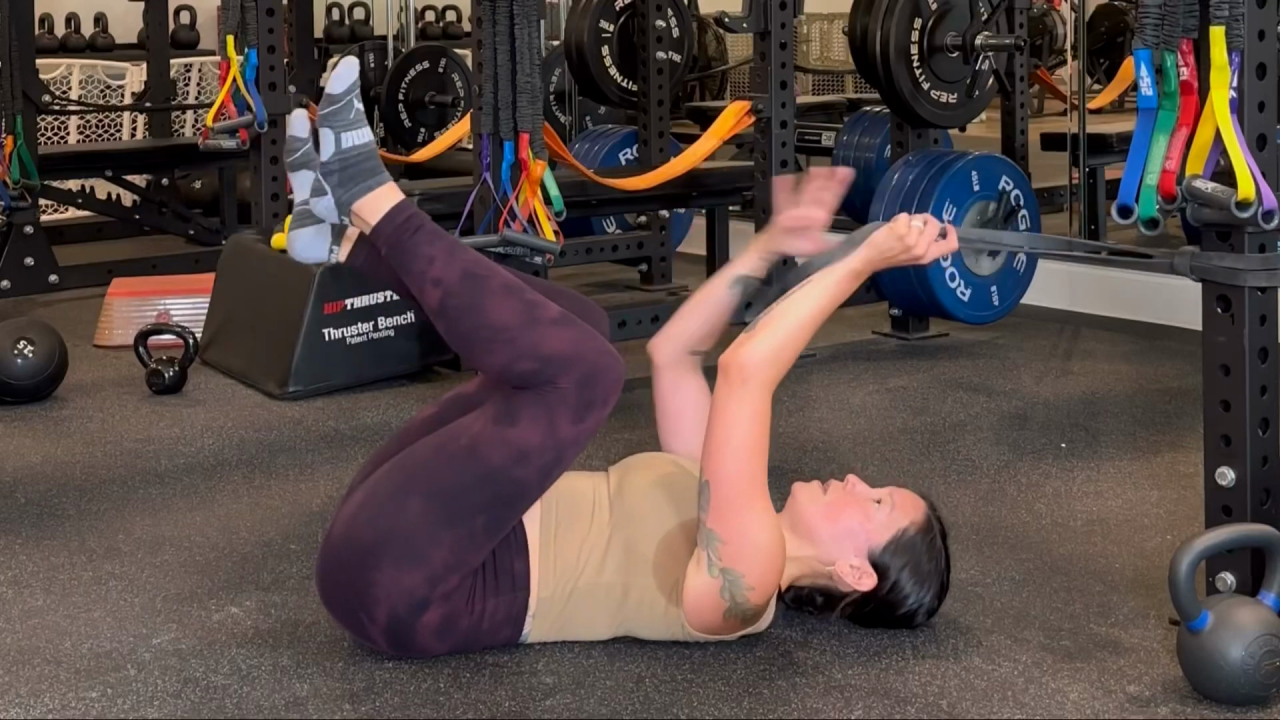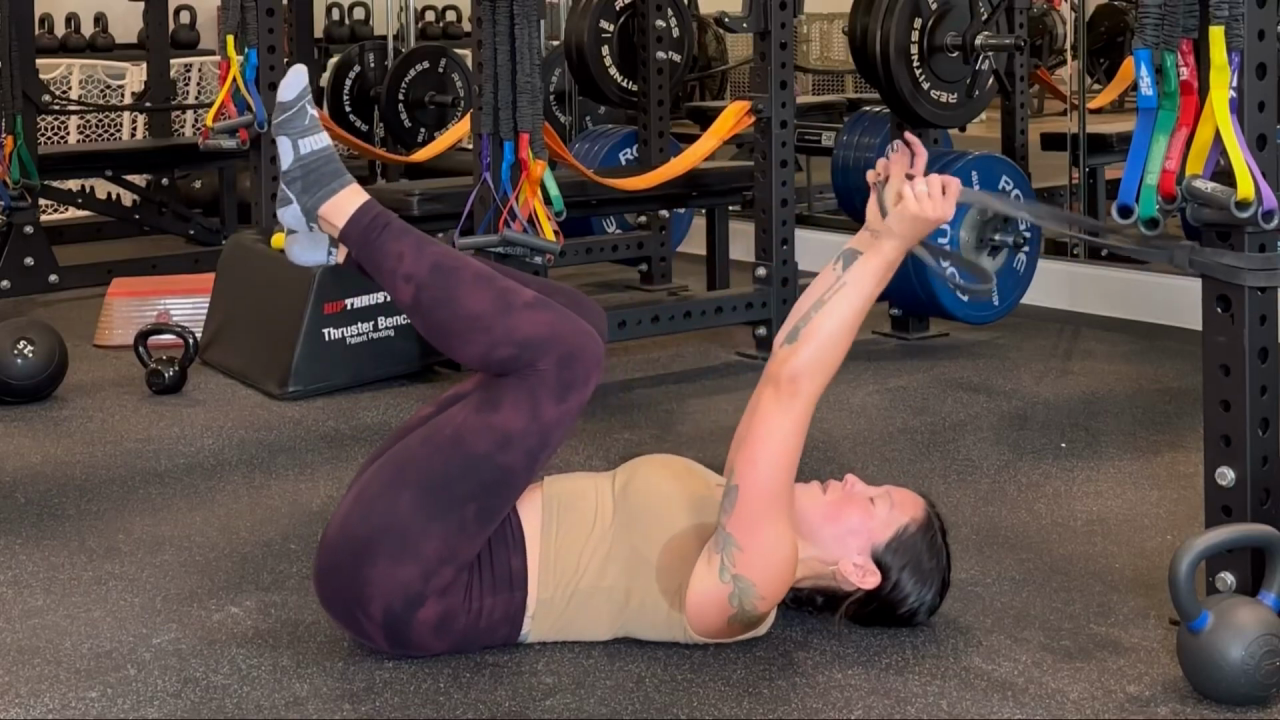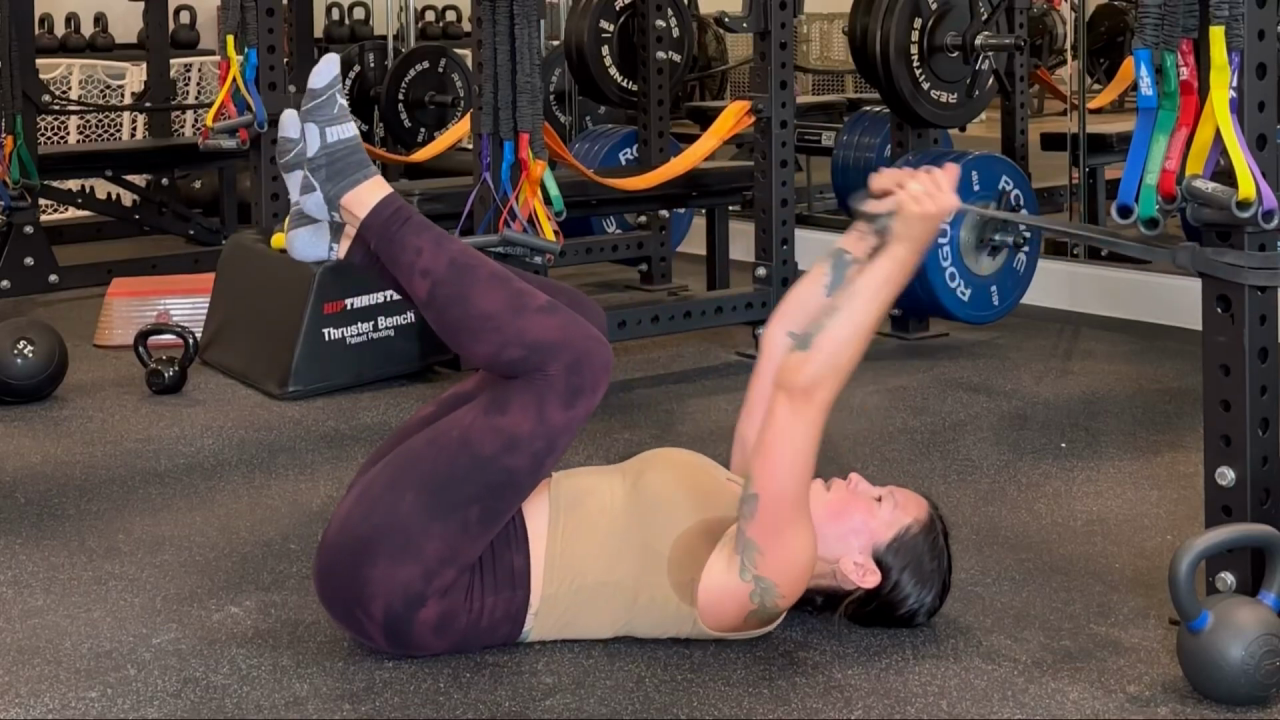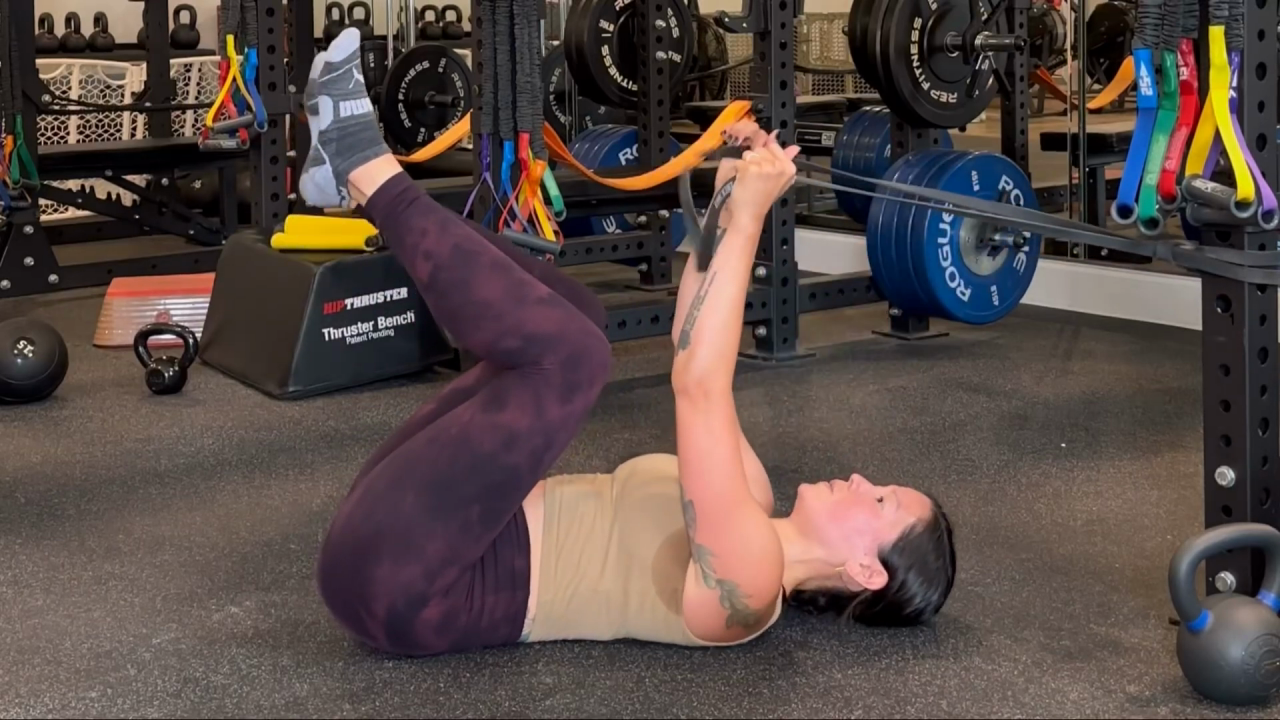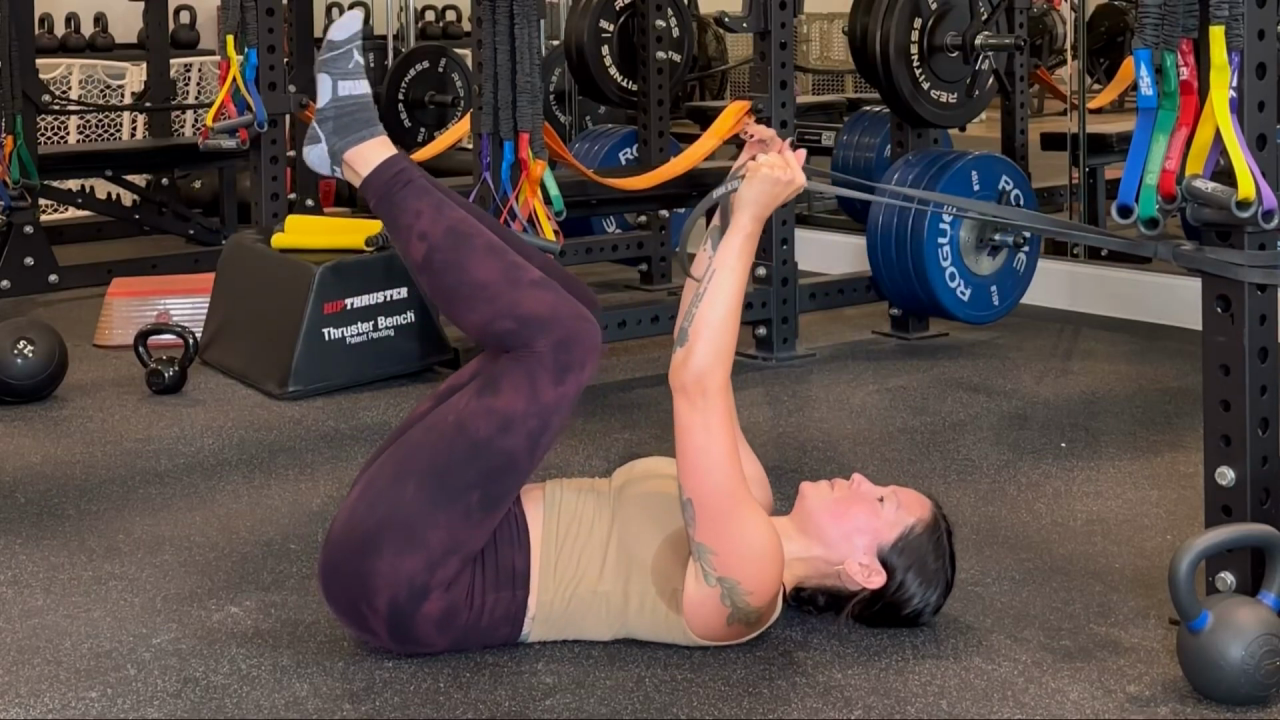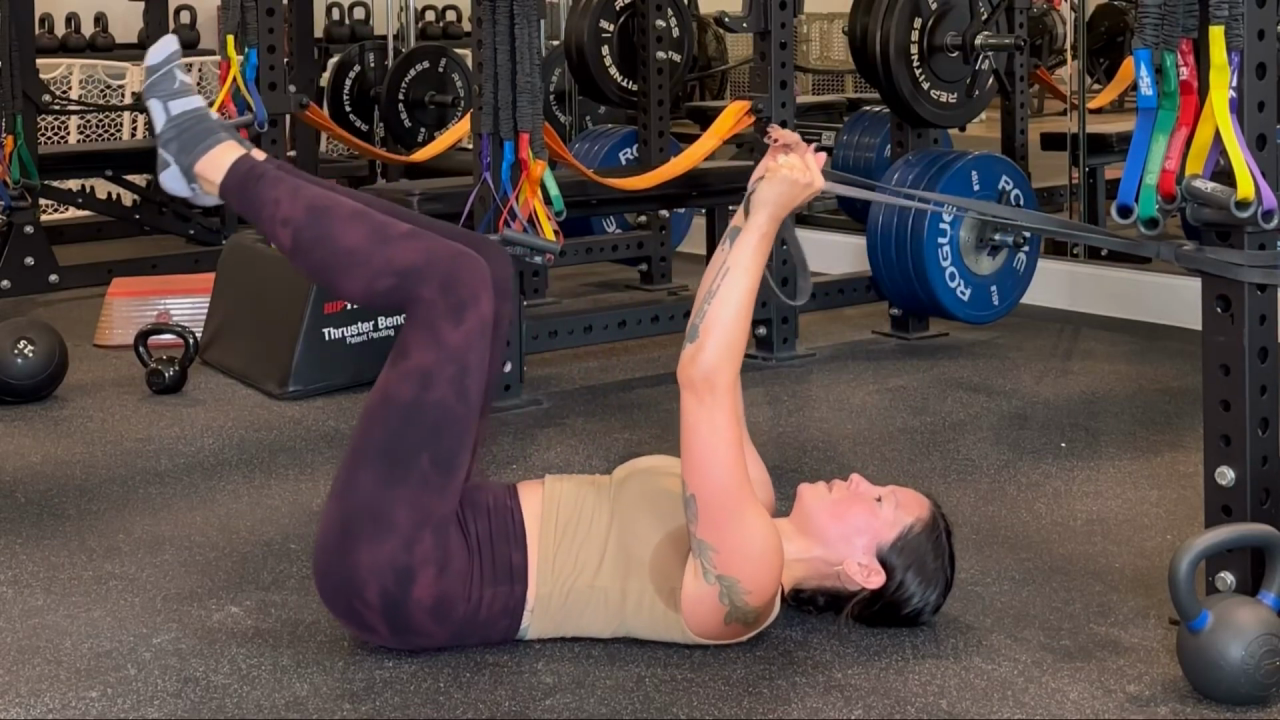
dt=0.5s
person 1, frame 1
left shoulder: (746, 576)
right shoulder: (751, 530)
left elbow: (744, 372)
right elbow: (673, 348)
left wrist: (864, 260)
right wrist: (777, 248)
left hip: (395, 577)
right hip: (409, 528)
left knee: (583, 365)
right knee: (572, 327)
left ankle: (370, 201)
right ankle: (348, 238)
person 1, frame 2
left shoulder: (751, 583)
right shoulder: (753, 533)
left elbow: (790, 386)
right elbow: (796, 361)
left wrist: (891, 247)
right wrist: (874, 235)
left hip: (394, 578)
right hip: (409, 532)
left knee: (561, 350)
right knee: (570, 320)
left ankle: (338, 204)
right ankle: (342, 243)
person 1, frame 3
left shoulder: (764, 584)
right shoulder: (756, 514)
left elbow: (803, 390)
right elbow: (783, 351)
left wrist: (903, 252)
right wrist: (867, 234)
left hip: (394, 576)
right hip: (409, 532)
left knee: (569, 353)
right knee: (569, 320)
left ankle: (360, 195)
right ankle: (347, 231)
person 1, frame 4
left shoulder: (747, 581)
right shoulder: (752, 514)
left elbow: (698, 388)
right elbow: (695, 353)
left wrist: (746, 221)
right wrist: (725, 205)
left hip: (397, 576)
right hip: (425, 524)
left knee: (569, 350)
right knee: (569, 318)
left ankle: (370, 173)
right ankle: (358, 182)
person 1, frame 5
left shoulder: (746, 578)
right shoulder: (751, 518)
left elbow: (697, 381)
right elbow: (700, 351)
left wrist: (749, 219)
right wrist: (736, 203)
left hip: (396, 571)
right hip: (419, 533)
left knee: (560, 334)
right knee: (558, 311)
left ankle: (366, 155)
right ankle: (361, 153)
person 1, frame 6
left shoulder: (741, 583)
right shoulder: (747, 518)
left elbow: (703, 383)
right elbow: (712, 362)
left wrist: (765, 219)
right wrist: (758, 204)
left hip: (398, 577)
right hip: (461, 533)
left knee: (448, 281)
right knee: (478, 268)
left ankle: (218, 162)
right ankle: (236, 164)
